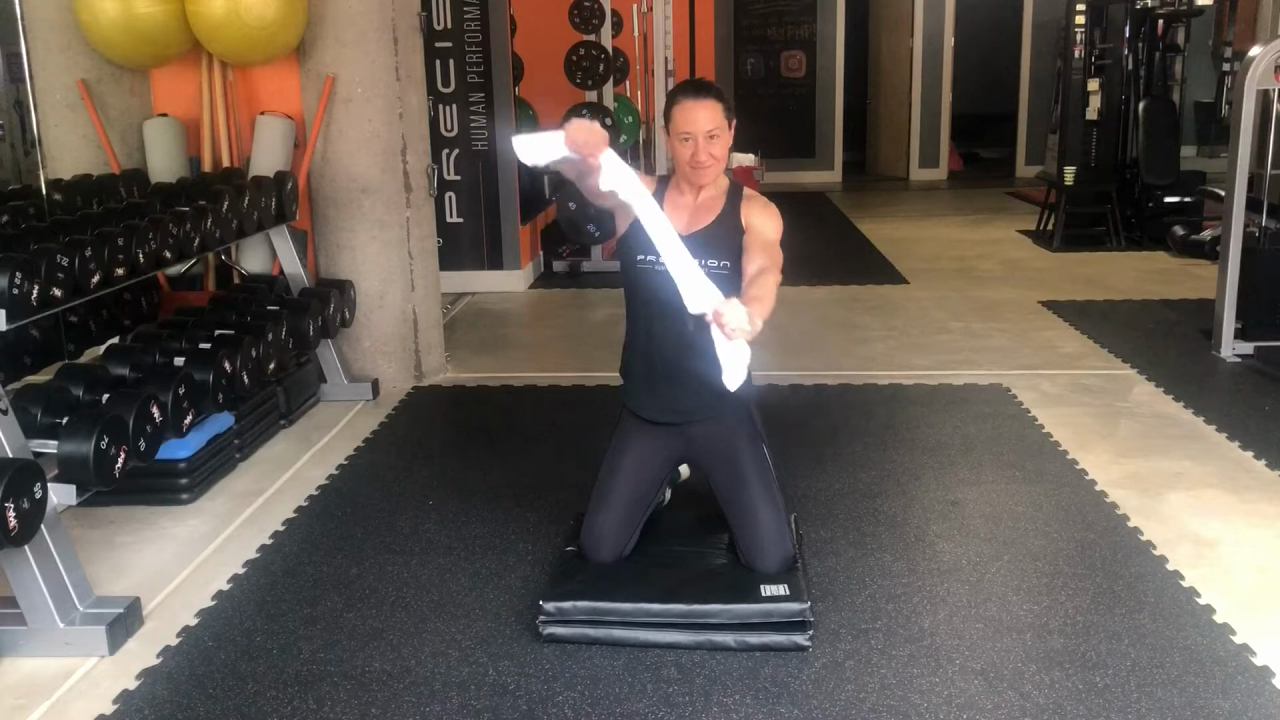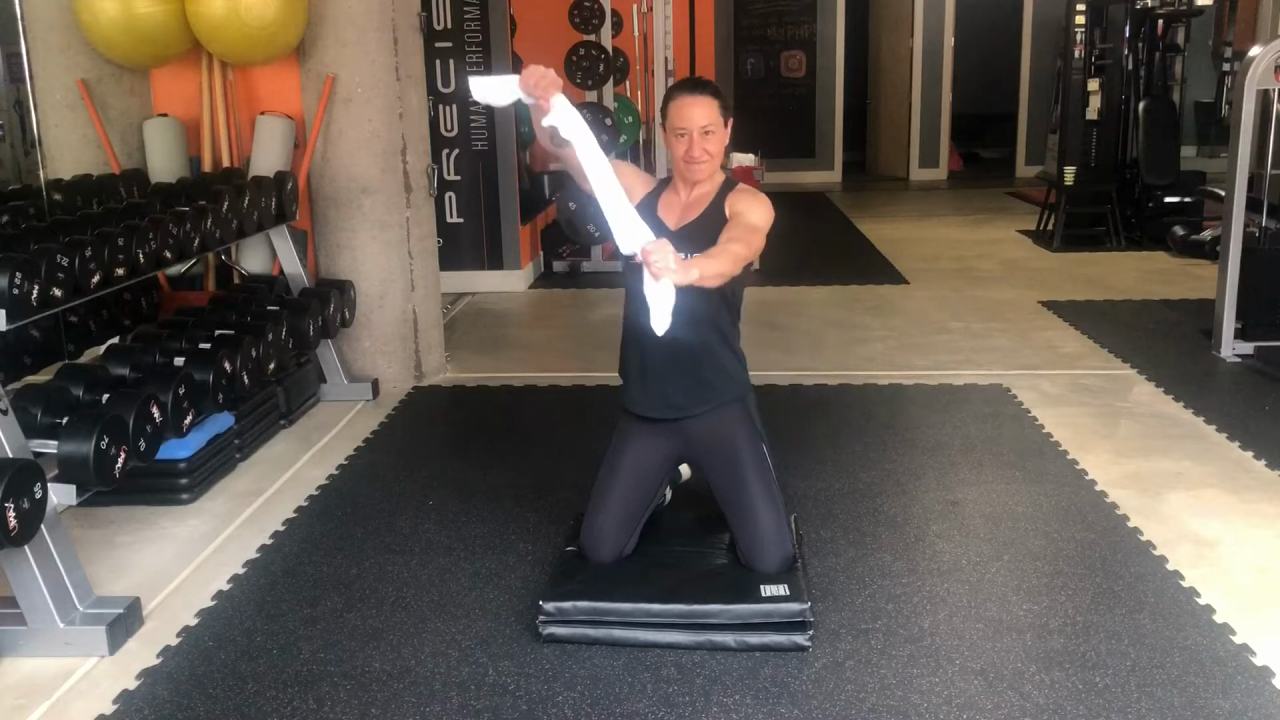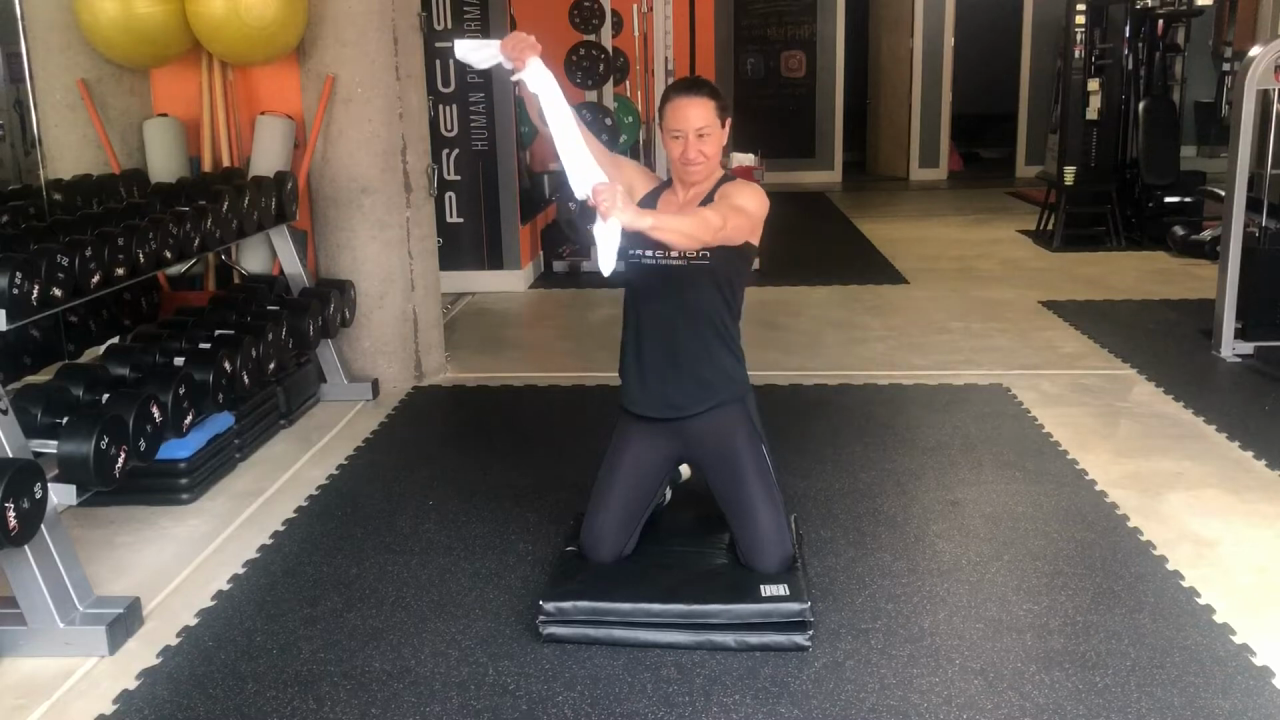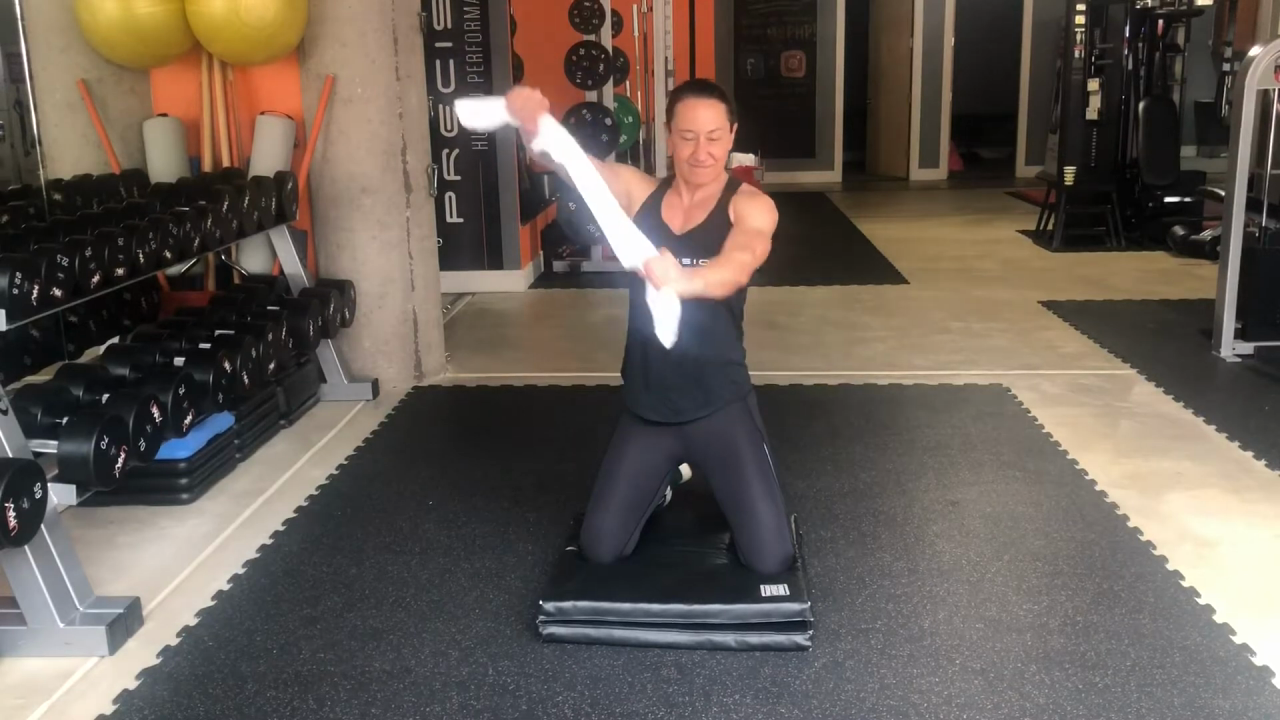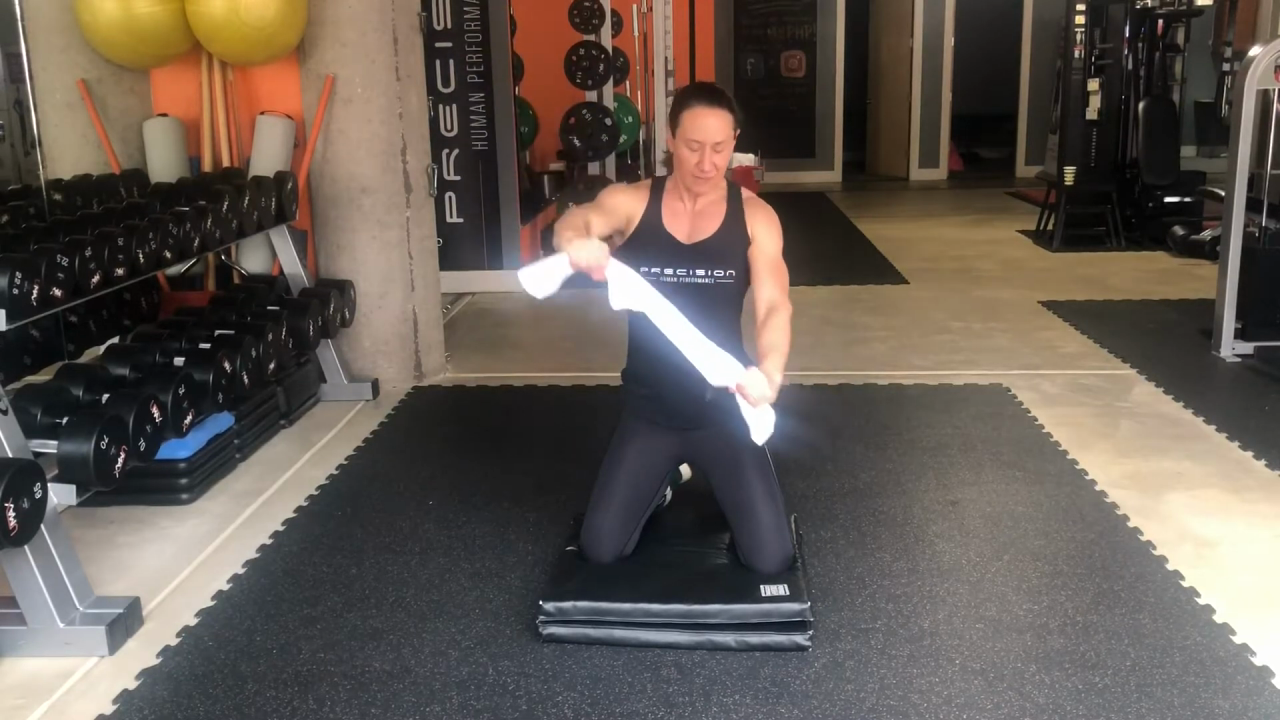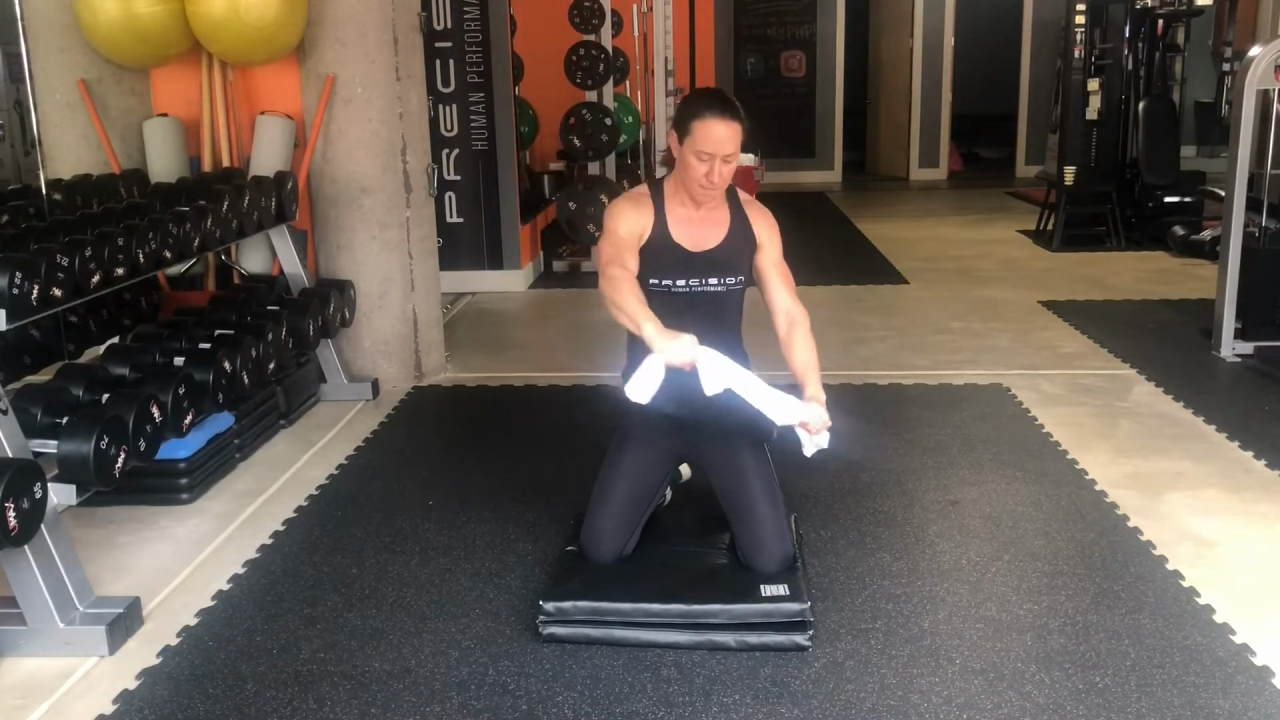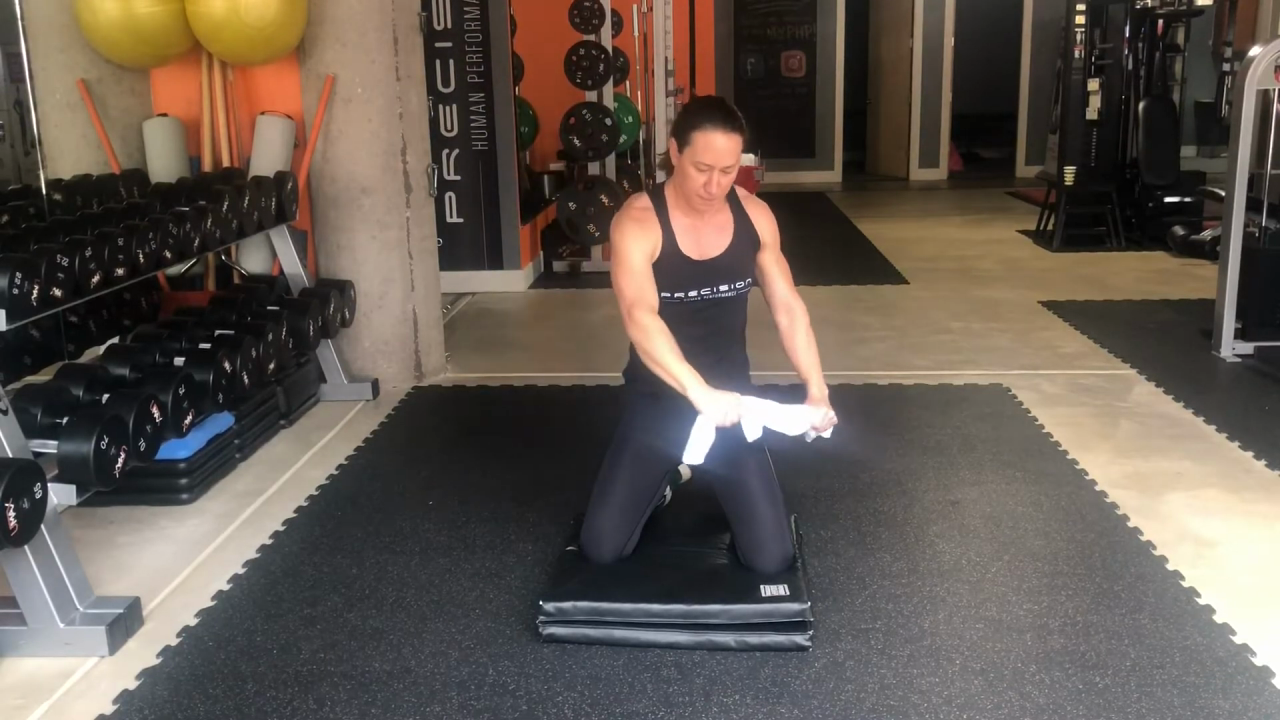
dt=0.5s
person 1, frame 1
left shoulder: (755, 211)
left elbow: (764, 272)
right elbow: (584, 175)
left wrist: (750, 316)
right wrist: (580, 148)
left hip: (722, 409)
right hip: (645, 410)
left knee: (772, 559)
right knee: (599, 549)
left ankle: (711, 483)
right ankle: (661, 483)
person 1, frame 2
left shoulder: (748, 204)
right shoulder: (636, 189)
left elbow: (733, 255)
right elbow: (565, 146)
left wrist: (683, 269)
right wrist: (543, 103)
left hip: (720, 406)
right hip: (644, 408)
left knee: (772, 559)
right knee: (599, 548)
left ankle: (710, 481)
right ankle: (662, 483)
person 1, frame 3
left shoulder: (745, 199)
right shoulder: (639, 187)
left elbow: (708, 228)
left wrist: (637, 219)
right wrist: (528, 70)
left hip: (719, 408)
right hip: (644, 409)
left knee: (771, 559)
right knee: (599, 549)
left ankle: (722, 485)
right ankle: (661, 482)
person 1, frame 4
left shoulder: (751, 206)
right shoulder: (637, 190)
left elbow: (735, 265)
left wrist: (684, 280)
right wrist: (532, 121)
left hip: (721, 407)
right hip: (645, 408)
left knee: (772, 559)
right knee: (599, 548)
left ankle: (720, 486)
right ankle: (661, 485)
person 1, frame 5
left shoulder: (755, 216)
right shoulder: (632, 201)
left elbow: (775, 306)
right elbow: (582, 221)
left wrist: (769, 374)
right wrist: (575, 238)
left hip: (724, 409)
right hip: (648, 409)
left knee: (771, 559)
right knee: (599, 548)
left ankle: (717, 484)
right ankle: (660, 483)
person 1, frame 6
left shoulder: (754, 219)
right shoulder: (633, 210)
left elbow: (789, 314)
right elbow: (614, 276)
left wrist: (812, 391)
right wrist: (655, 334)
left hip: (728, 405)
right hip: (653, 404)
left knee: (772, 559)
right knee: (600, 548)
left ankle: (708, 479)
right ankle: (662, 482)
person 1, frame 7
left shoulder: (755, 215)
right shoulder: (637, 223)
left elbow: (788, 308)
right elbow: (639, 318)
left wrist: (817, 389)
right wrist: (699, 393)
left hip: (732, 401)
right hip: (655, 403)
left knee: (771, 559)
right knee: (601, 548)
left ankle: (714, 484)
right ankle: (660, 484)
